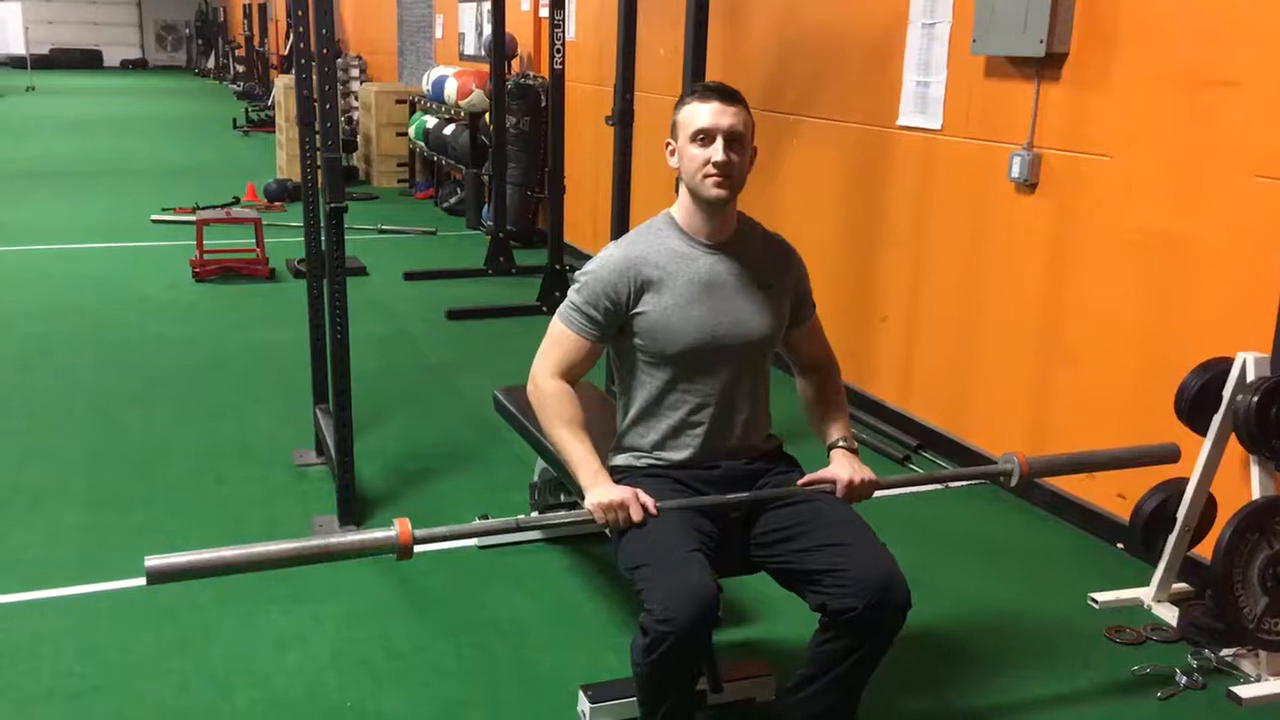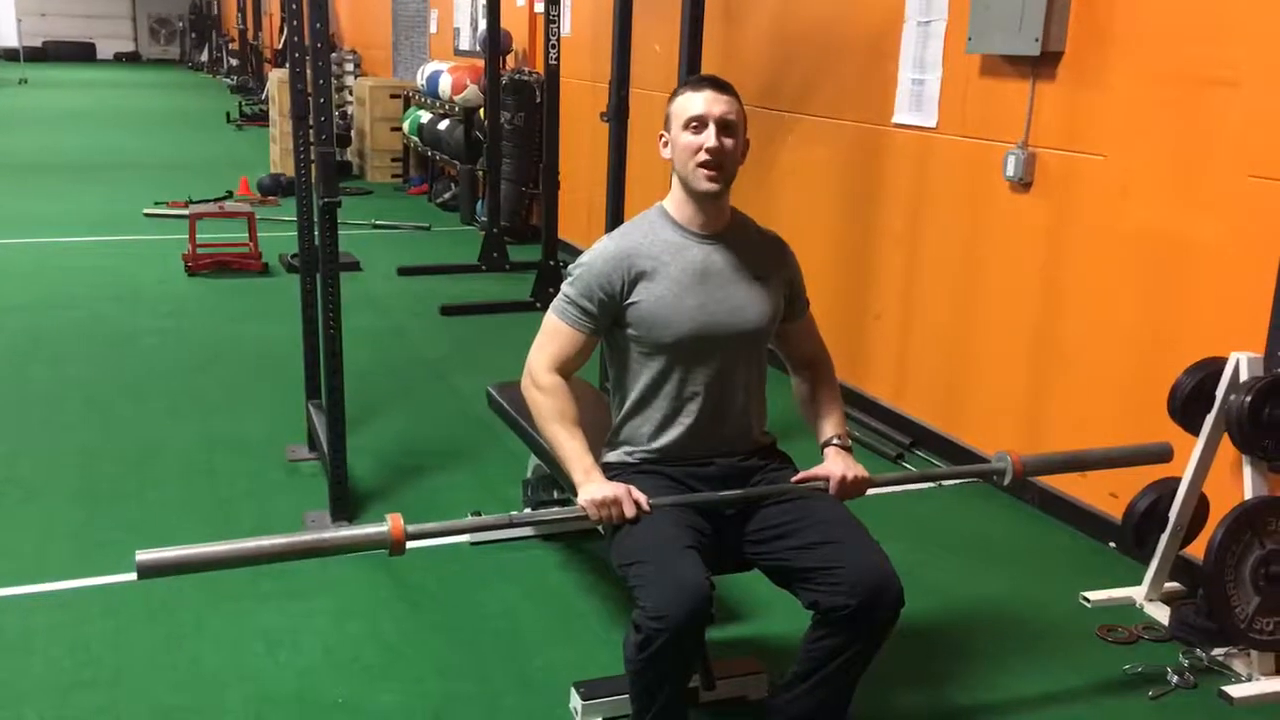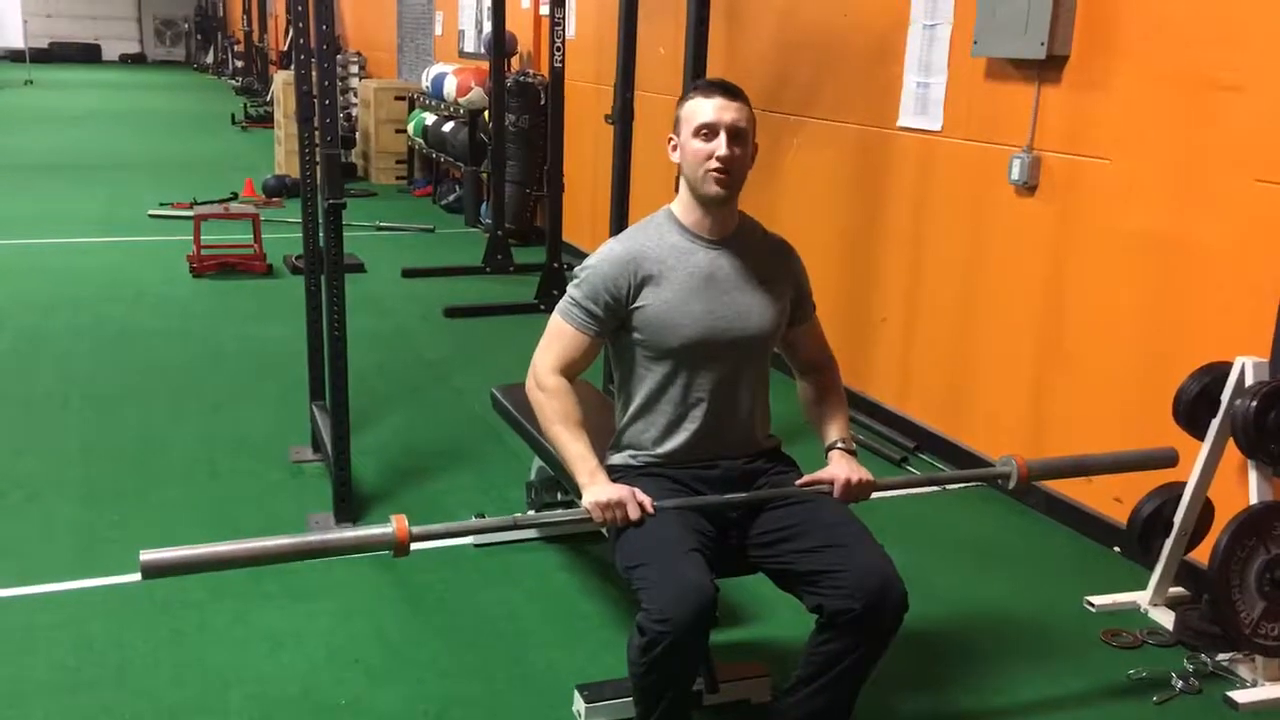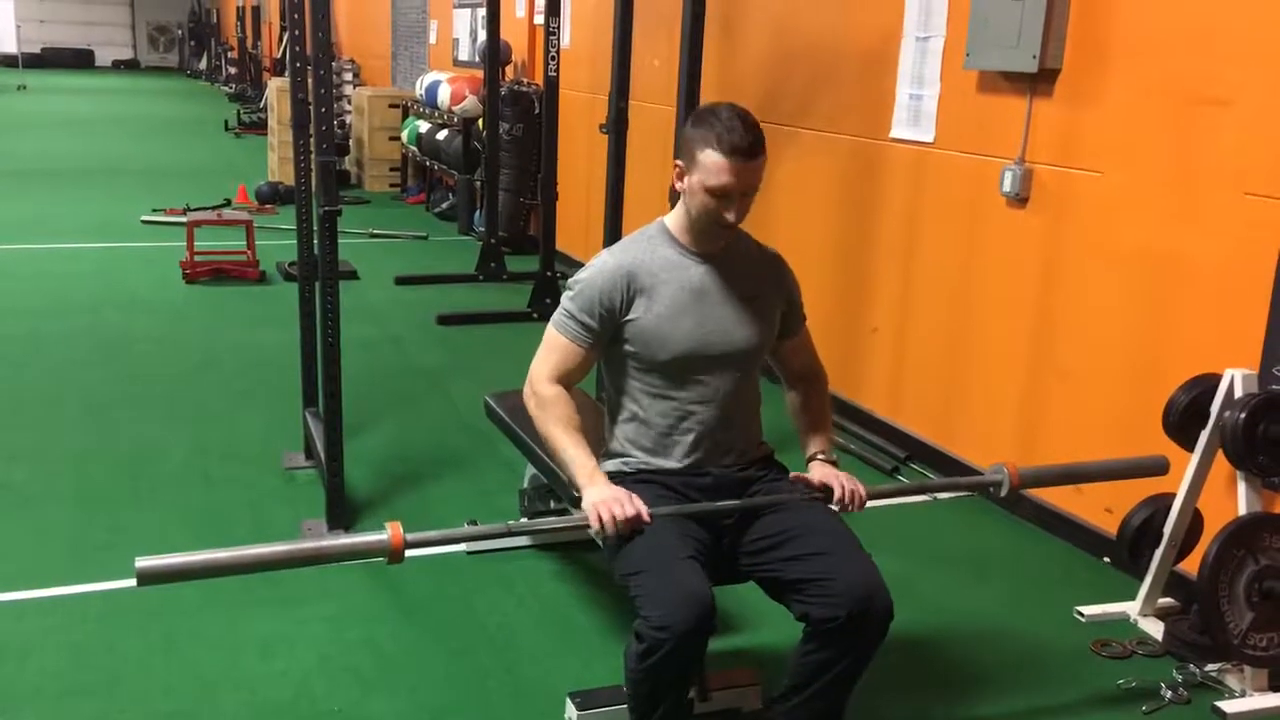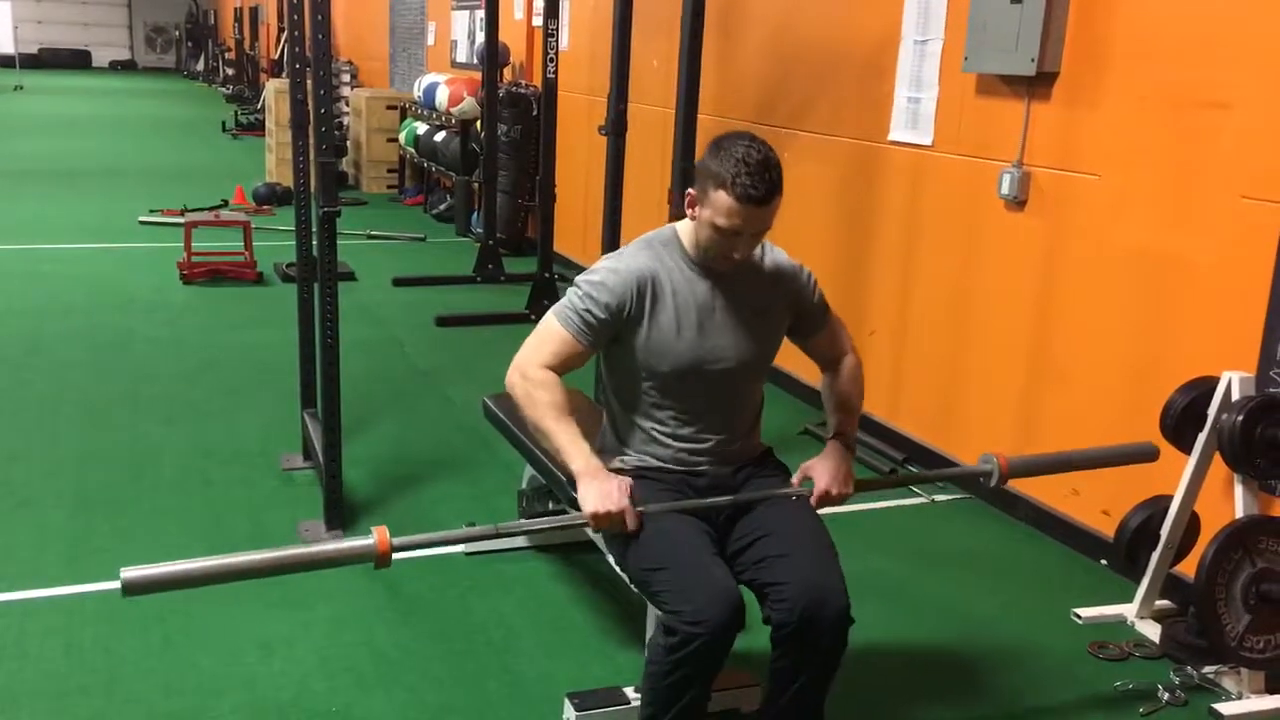
dt=1s
person 1, frame 1
left shoulder: (778, 259)
right shoulder: (625, 265)
left elbow: (815, 364)
right elbow: (548, 379)
left wrist: (841, 448)
right wrist: (597, 482)
left hip: (760, 469)
right hip: (658, 477)
left knee: (880, 594)
right knee: (684, 607)
person 1, frame 2
left shoulder: (770, 254)
right shoulder: (620, 257)
left elbow: (809, 360)
right elbow: (543, 374)
left wrist: (835, 444)
right wrist: (589, 478)
left hip: (756, 469)
right hip: (651, 475)
left knee: (872, 591)
right knee: (677, 604)
person 1, frame 3
left shoulder: (777, 258)
right shoulder: (626, 260)
left elbow: (815, 365)
right elbow: (547, 376)
left wrist: (840, 448)
right wrist: (594, 480)
left hip: (760, 472)
right hip: (655, 478)
left knee: (877, 594)
right knee: (681, 607)
person 1, frame 4
left shoulder: (769, 271)
right shoulder: (618, 273)
left elbow: (804, 375)
right elbow: (545, 385)
left wrist: (820, 457)
right wrist: (594, 482)
left hip: (751, 479)
right hip: (651, 485)
left knee: (862, 603)
right knee: (679, 614)
person 1, frame 5
left shoulder: (786, 278)
right shoulder: (628, 276)
left elbow: (842, 359)
right elbow: (529, 372)
left wrist: (839, 445)
right wrist: (591, 473)
left hip: (747, 474)
right hip: (649, 480)
left knee: (820, 606)
right knee: (710, 609)
